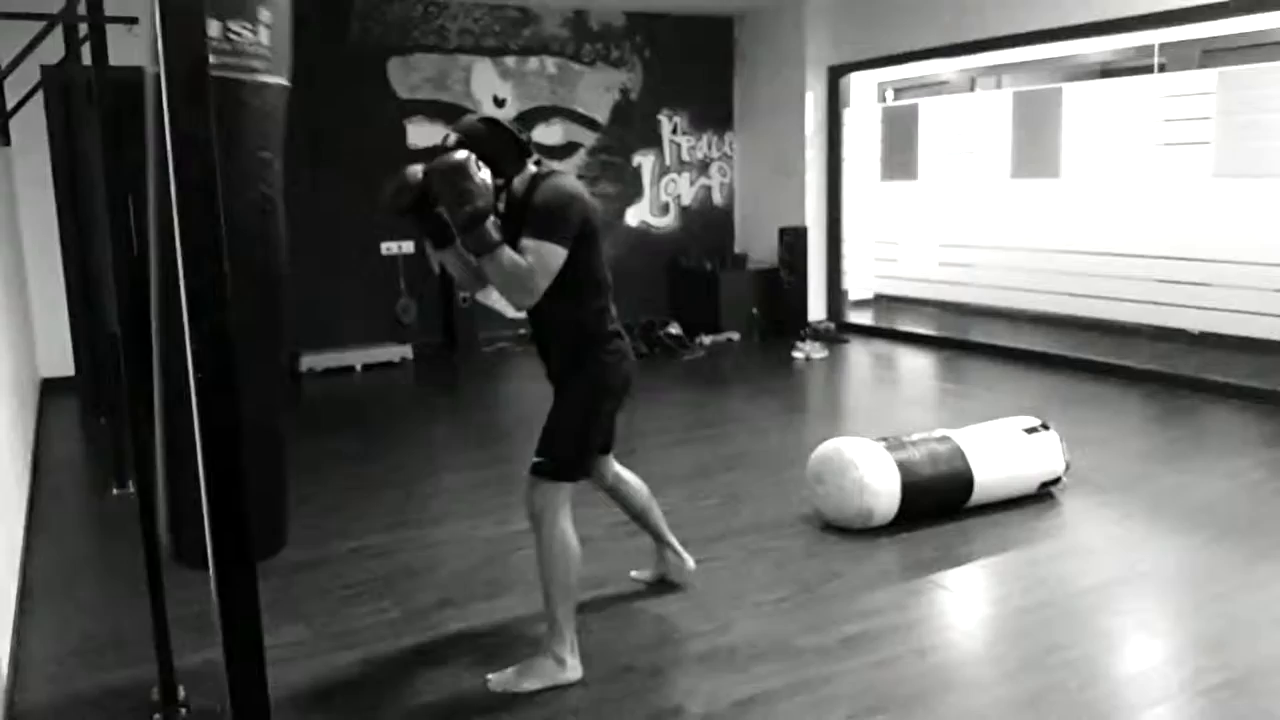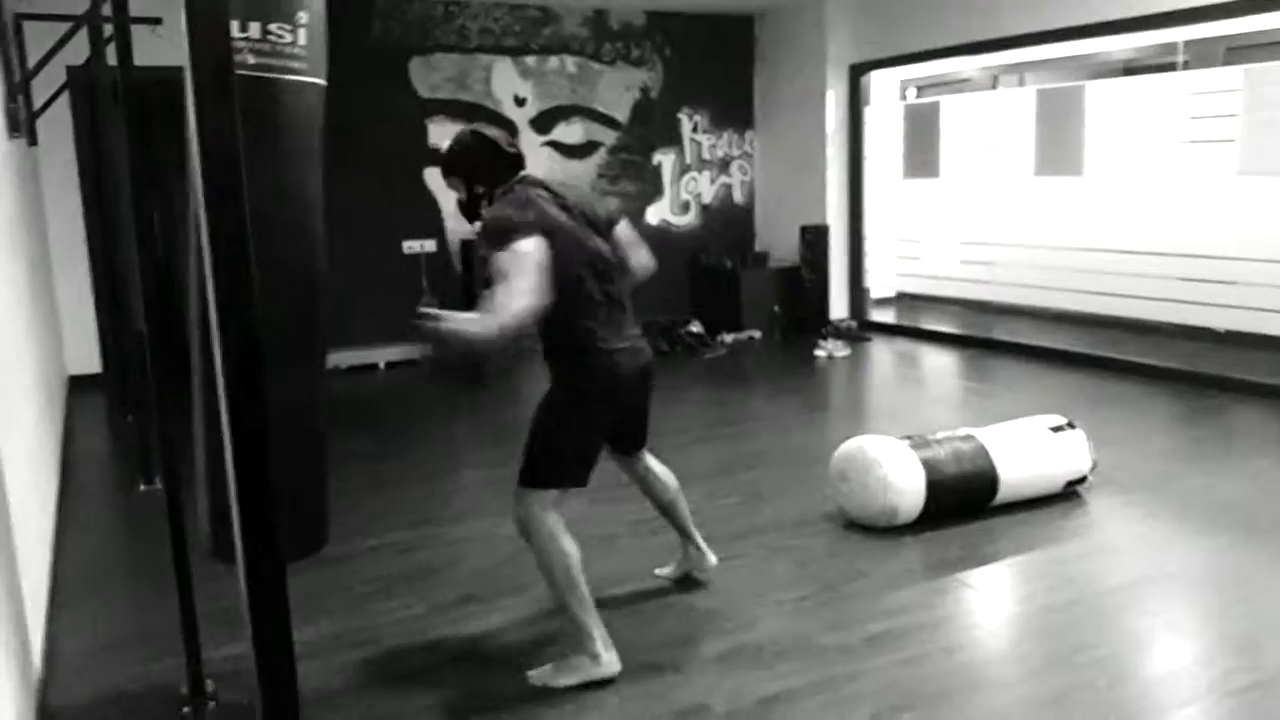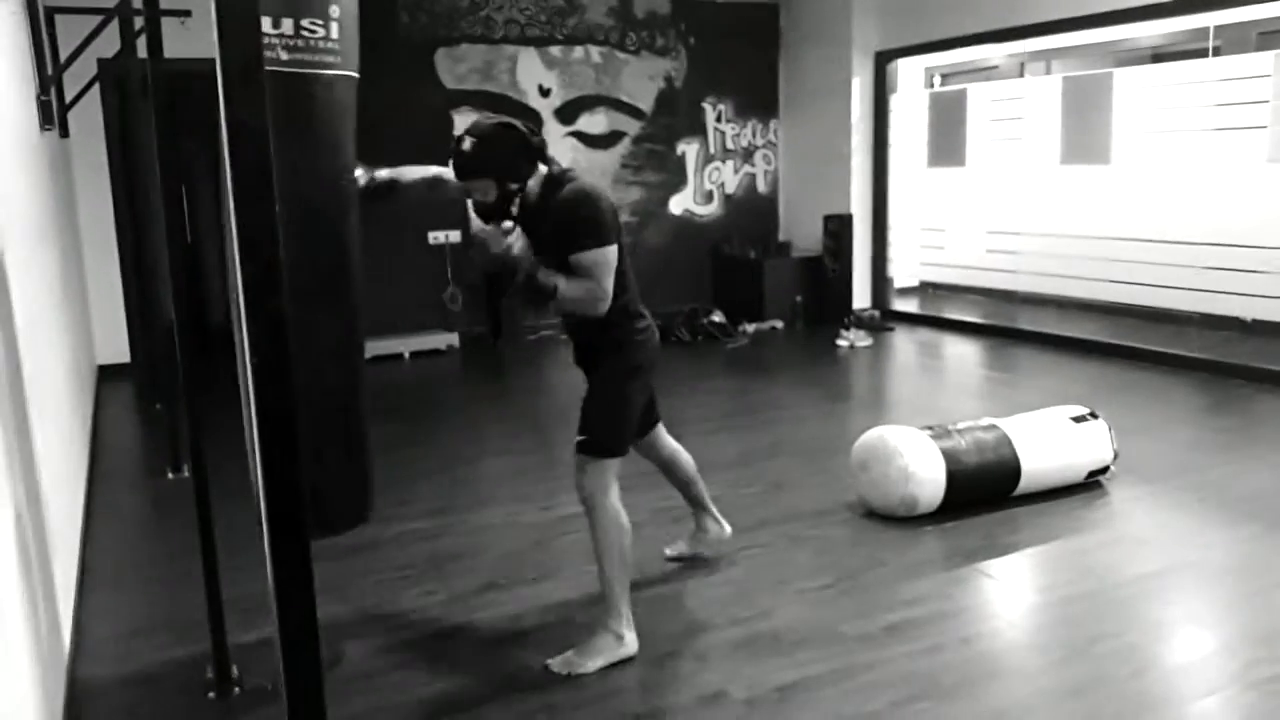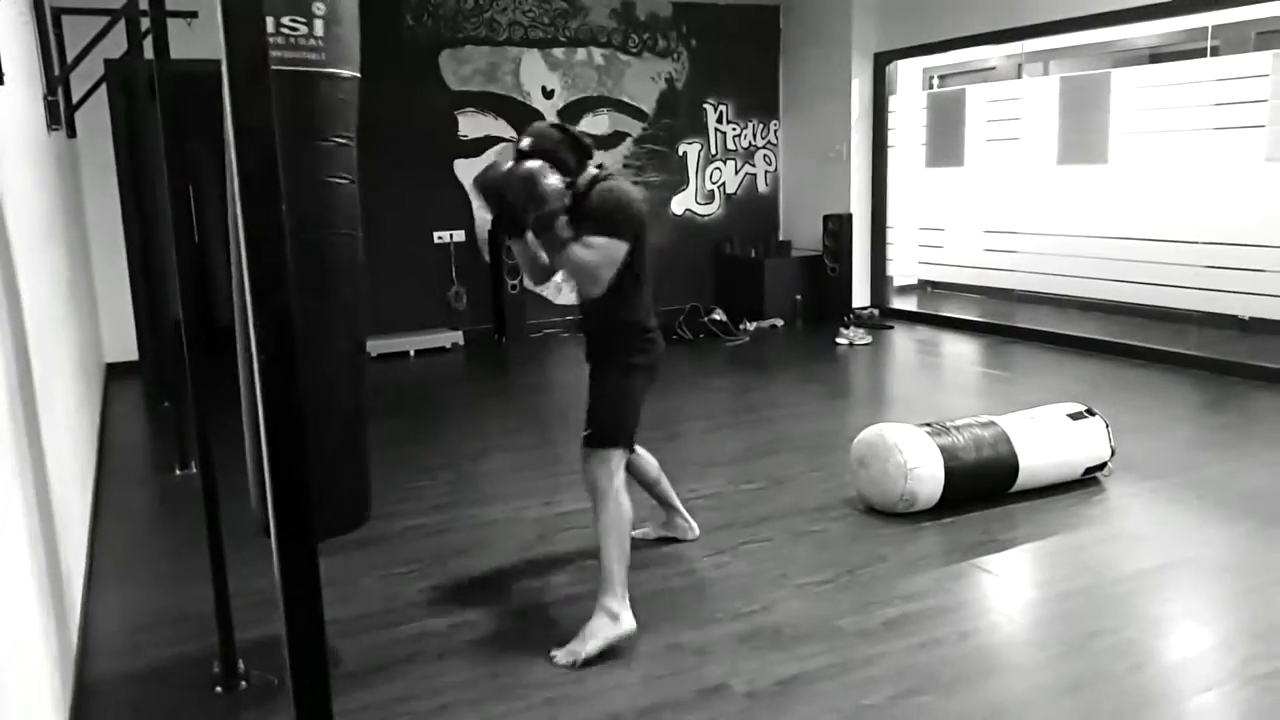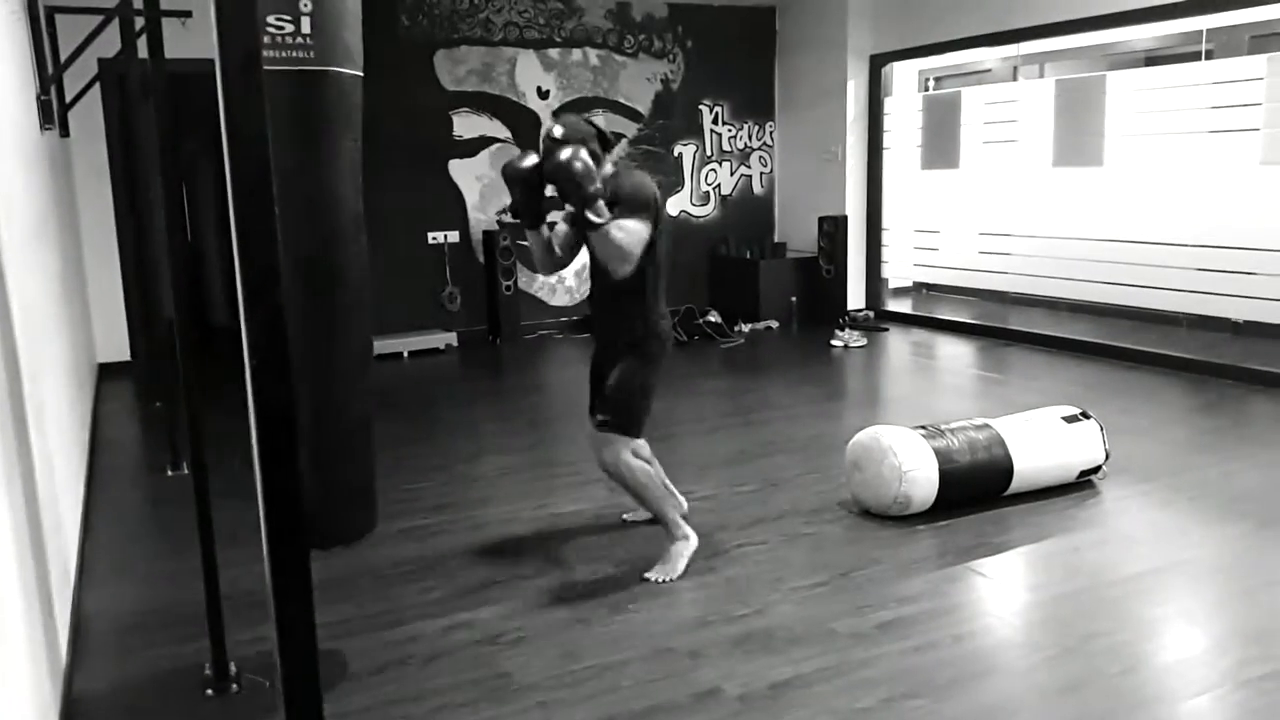
dt=0.3s
person 1, frame 1
left shoulder: (557, 199)
right shoulder: (518, 202)
left elbow: (521, 291)
right elbow: (475, 279)
left wrist: (476, 222)
right wrist: (439, 230)
left hip: (594, 365)
right hip: (587, 361)
left knee: (547, 501)
right knee: (601, 468)
left ankle: (559, 654)
right ankle: (672, 556)
person 1, frame 2
left shoulder: (510, 215)
right shoulder: (577, 197)
left elbow: (524, 296)
right elbow: (640, 266)
left wrist: (467, 327)
left hip: (589, 370)
right hip: (632, 354)
left knee: (534, 511)
right knee: (636, 460)
left ankle: (593, 650)
right ankle: (695, 551)
person 1, frame 3
left shoulder: (580, 202)
right shoulder: (527, 190)
left elbow: (596, 298)
right elbow: (457, 179)
left wrist: (527, 268)
right wrist: (377, 177)
left hip: (620, 347)
right hip: (612, 345)
left knee: (594, 483)
right knee: (650, 439)
left ankle: (615, 632)
right ankle: (710, 525)
person 1, frame 4
left shoulder: (613, 199)
right shoulder: (578, 199)
left elbow: (591, 283)
right elbow: (542, 272)
left wrist: (553, 222)
right wrist: (515, 225)
left hip: (627, 347)
right hip: (613, 344)
left knee: (602, 470)
right knee: (619, 446)
left ankle: (612, 610)
right ankle: (677, 518)
person 1, frame 5
left shoulder: (634, 189)
right shoulder: (585, 199)
left elbow: (620, 262)
right elbow: (549, 264)
left wrist: (592, 205)
right wrist: (530, 214)
left hip: (639, 335)
right hip: (609, 332)
left knee: (613, 454)
right knee: (612, 432)
left ankle: (679, 535)
right ankle: (667, 498)
